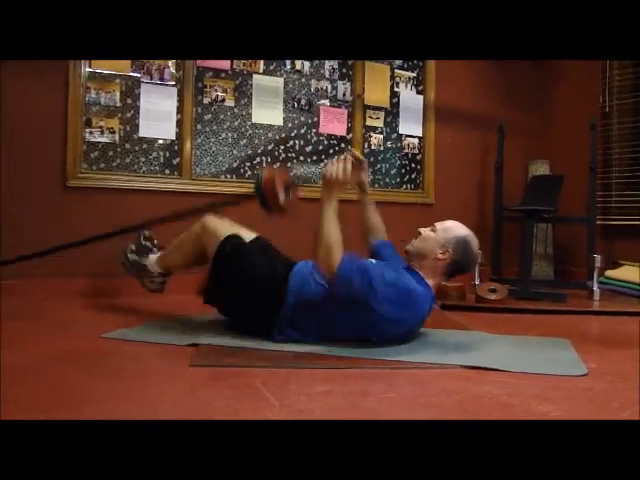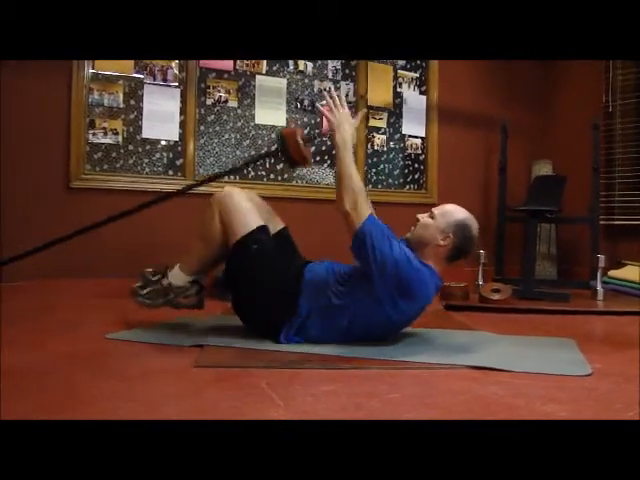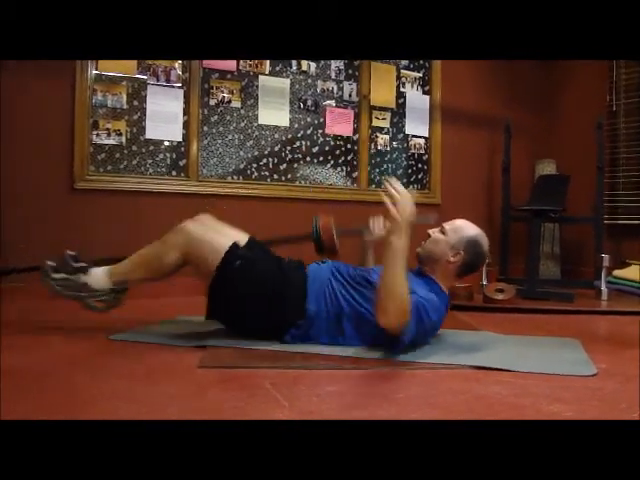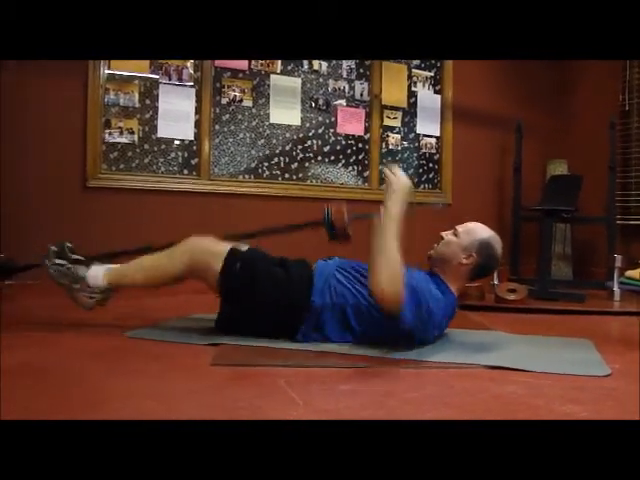
dt=0.3s
person 1, frame 1
left shoulder: (400, 293)
right shoulder: (410, 284)
left elbow: (328, 263)
right elbow: (379, 242)
left wrist: (330, 195)
right wrist: (363, 189)
left hip: (274, 307)
right hip: (289, 282)
left knee: (211, 226)
right knee: (227, 232)
left ankle: (153, 266)
right ankle: (159, 261)
person 1, frame 2
left shoulder: (404, 273)
right shoulder: (414, 265)
left elbow: (351, 209)
right elbow: (362, 212)
left wrist: (342, 138)
right wrist: (345, 141)
left hip: (284, 311)
right hip: (301, 286)
left knee: (228, 199)
right knee: (248, 201)
left ankle: (179, 284)
right ankle: (186, 280)
person 1, frame 3
left shoulder: (426, 305)
right shoulder: (422, 283)
left elbow: (389, 319)
left wrist: (401, 238)
right wrist: (376, 246)
left hip: (289, 310)
right hip: (296, 283)
left knee: (189, 234)
right knee: (203, 225)
left ankle: (99, 282)
right ankle: (107, 274)
person 1, frame 4
left shoulder: (429, 302)
right shoulder: (433, 288)
left elbow: (384, 291)
left wrist: (395, 206)
right wrist: (382, 226)
left hip: (294, 310)
right hip: (305, 282)
left knee: (197, 251)
right knee: (205, 247)
left ankle: (93, 279)
right ankle: (102, 276)
